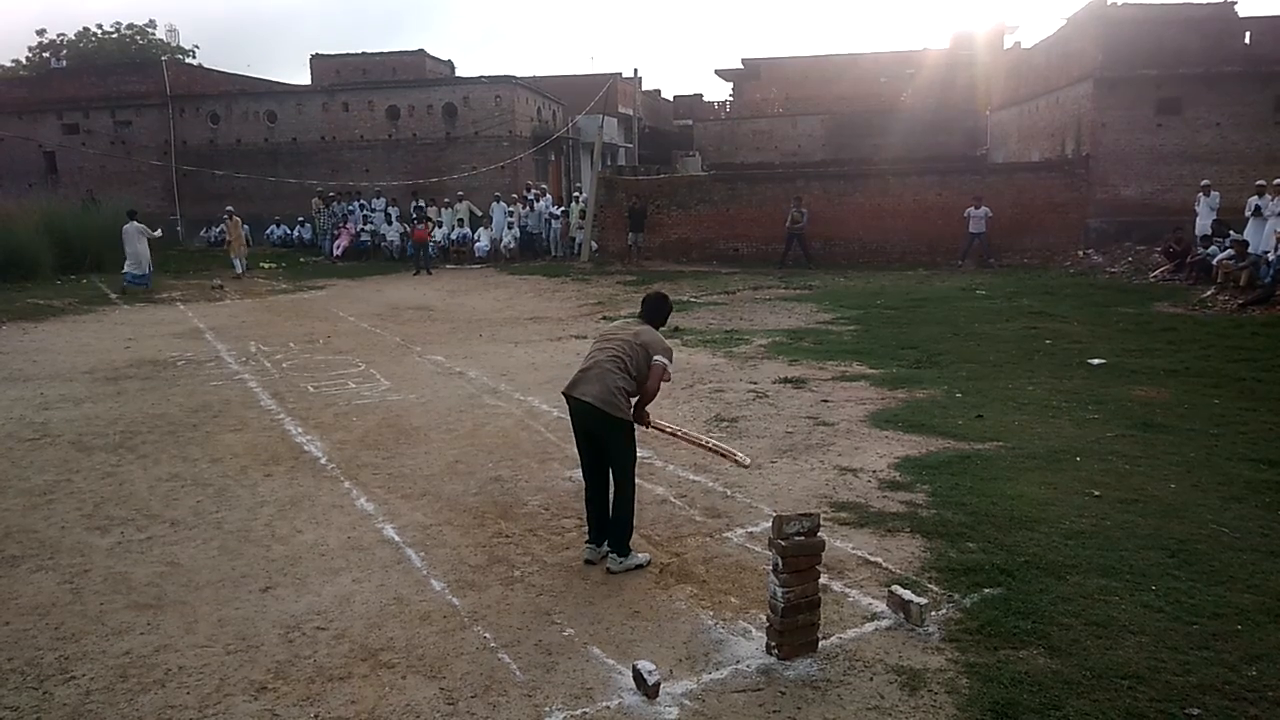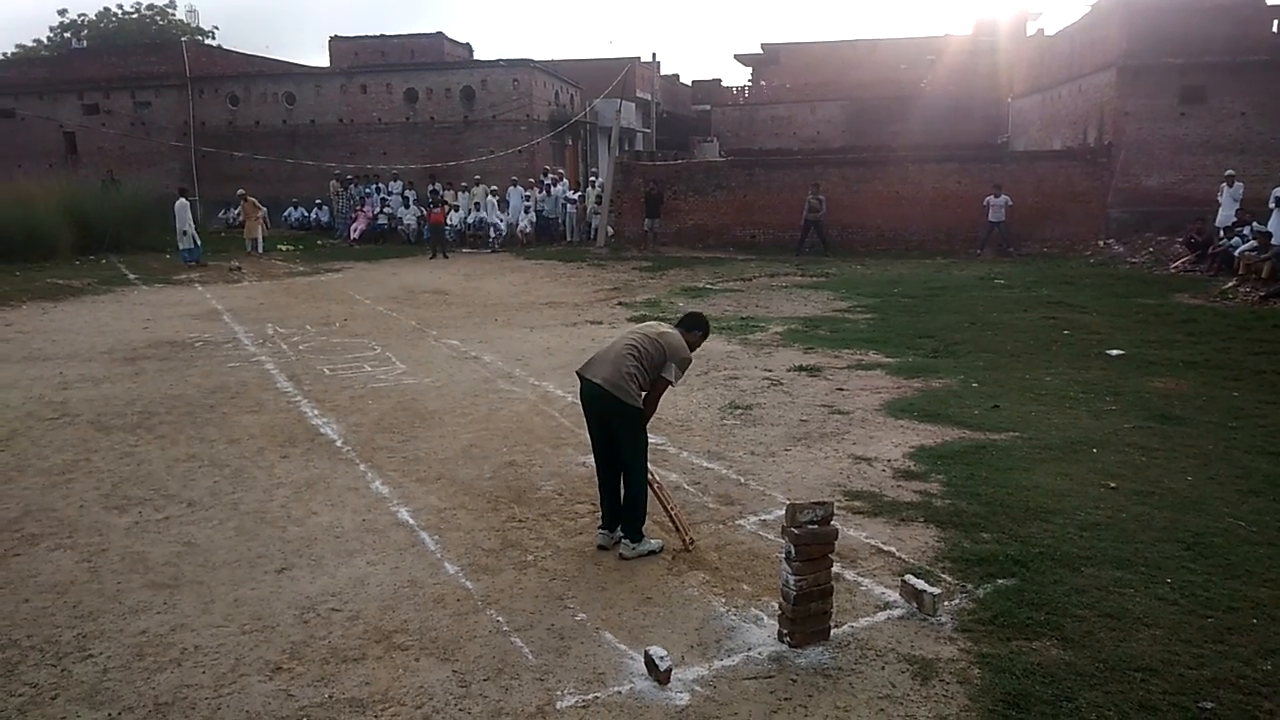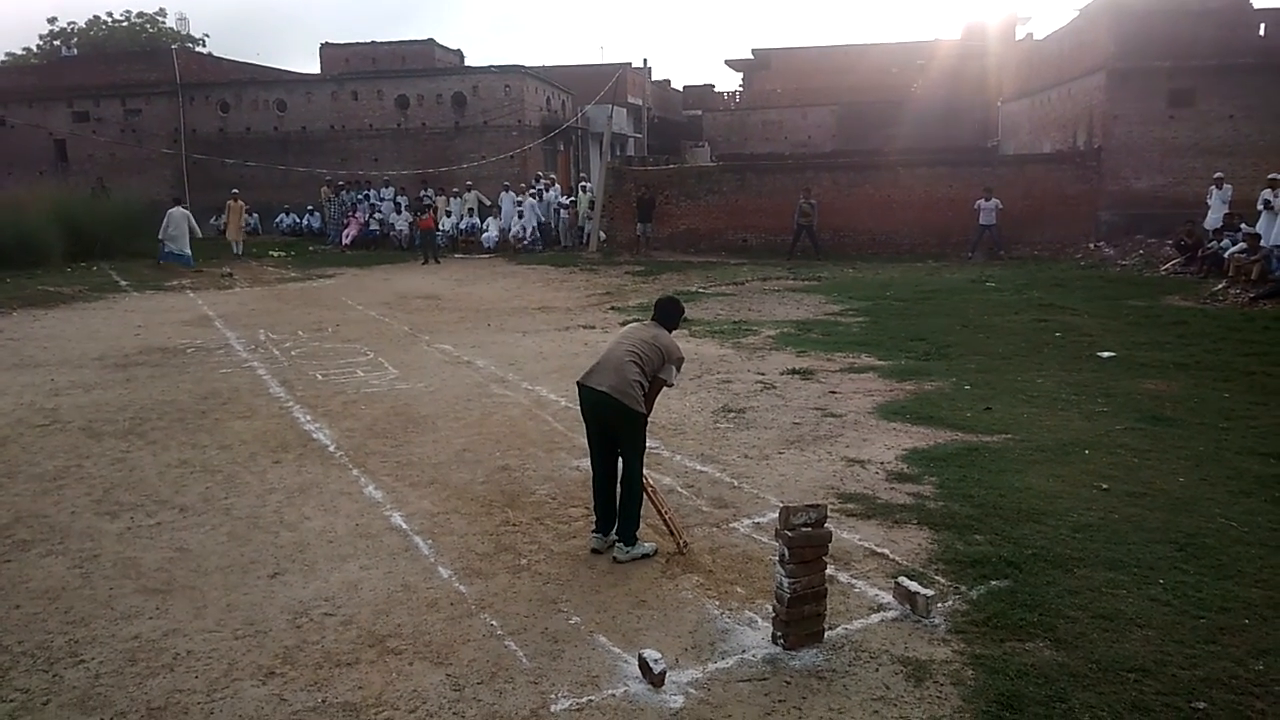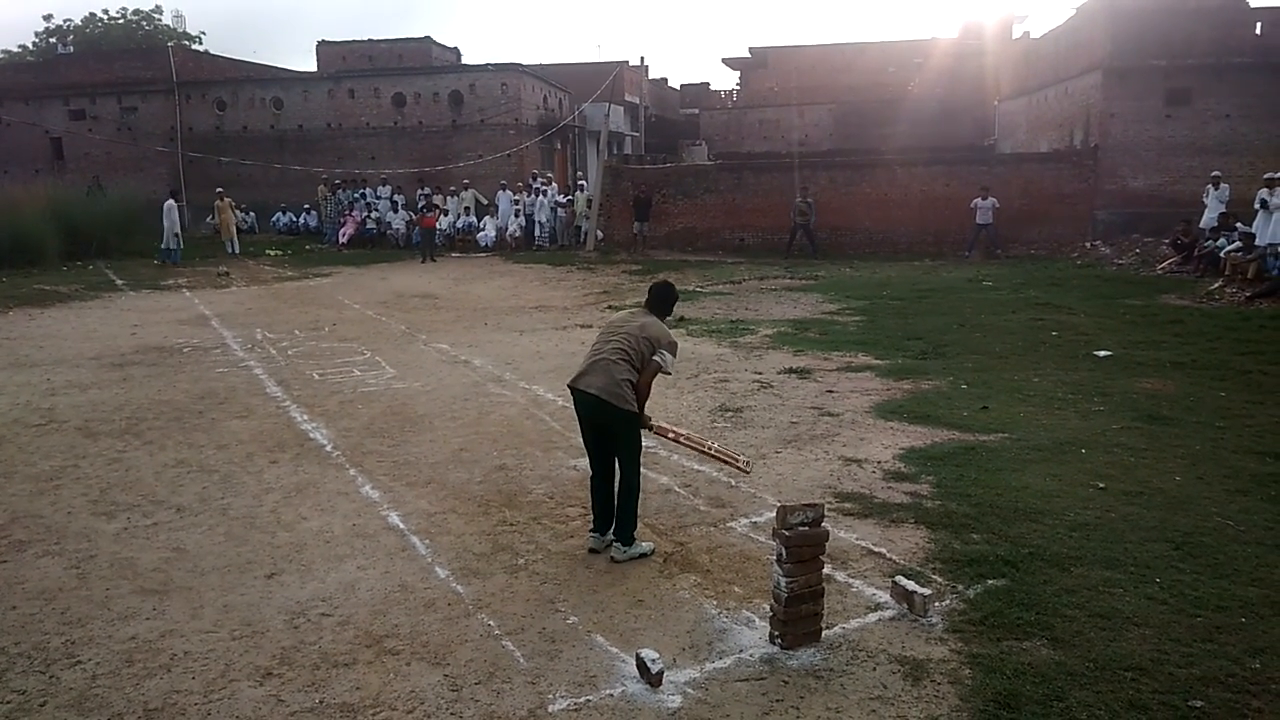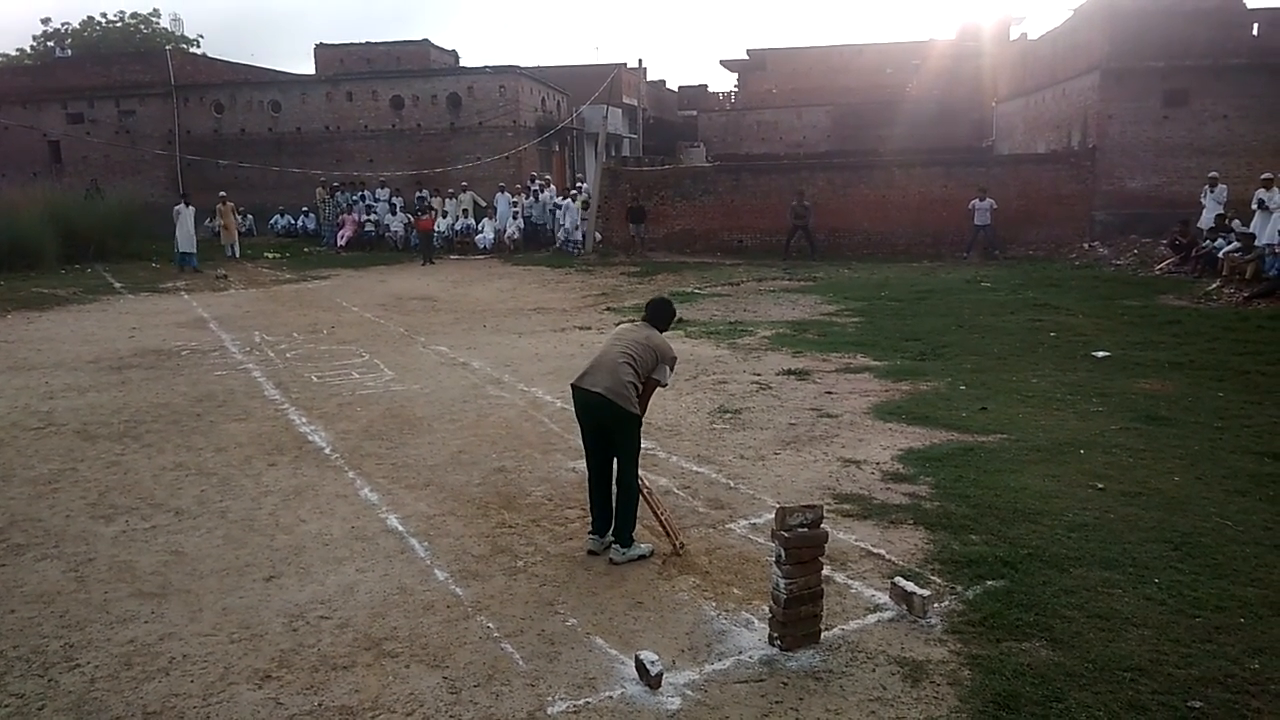
dt=1s
person 1, frame 1
left shoulder: (615, 327)
right shoulder: (660, 346)
right elbow: (651, 387)
left wrist: (630, 407)
right wrist: (638, 410)
left hip: (577, 398)
right hip: (609, 408)
left knee: (594, 479)
right knee: (623, 484)
left ankle: (595, 544)
right ankle: (619, 554)
person 1, frame 2
left shoulder: (652, 327)
right shoulder: (682, 353)
right elbow: (652, 397)
left wrist: (633, 429)
right wrist: (637, 429)
left hip: (589, 381)
right hip: (618, 392)
left knee: (607, 465)
right knee: (635, 469)
left ankle: (608, 530)
right ankle: (632, 540)
person 1, frame 3
left shoulder: (630, 329)
right shoulder: (673, 351)
right elbow: (650, 396)
left wrist: (633, 423)
right wrist: (638, 425)
left hip: (589, 389)
right hip: (623, 399)
left knee: (602, 468)
right knee: (632, 473)
left ankle: (601, 534)
right ankle: (626, 544)
person 1, frame 4
left shoulder: (618, 318)
right shoulder: (665, 338)
right elbow: (643, 384)
right wrist: (639, 416)
left hip: (581, 390)
right hip: (615, 399)
left knee: (600, 469)
right knee: (629, 474)
left ankle: (599, 534)
right ankle: (624, 544)
person 1, frame 5
left shoulder: (622, 329)
right shoulder: (665, 351)
right elbow: (644, 396)
right wrist: (632, 425)
left hip: (583, 391)
right hip: (617, 400)
left knee: (598, 470)
right knee: (627, 476)
left ankle: (598, 536)
right ankle: (623, 545)
